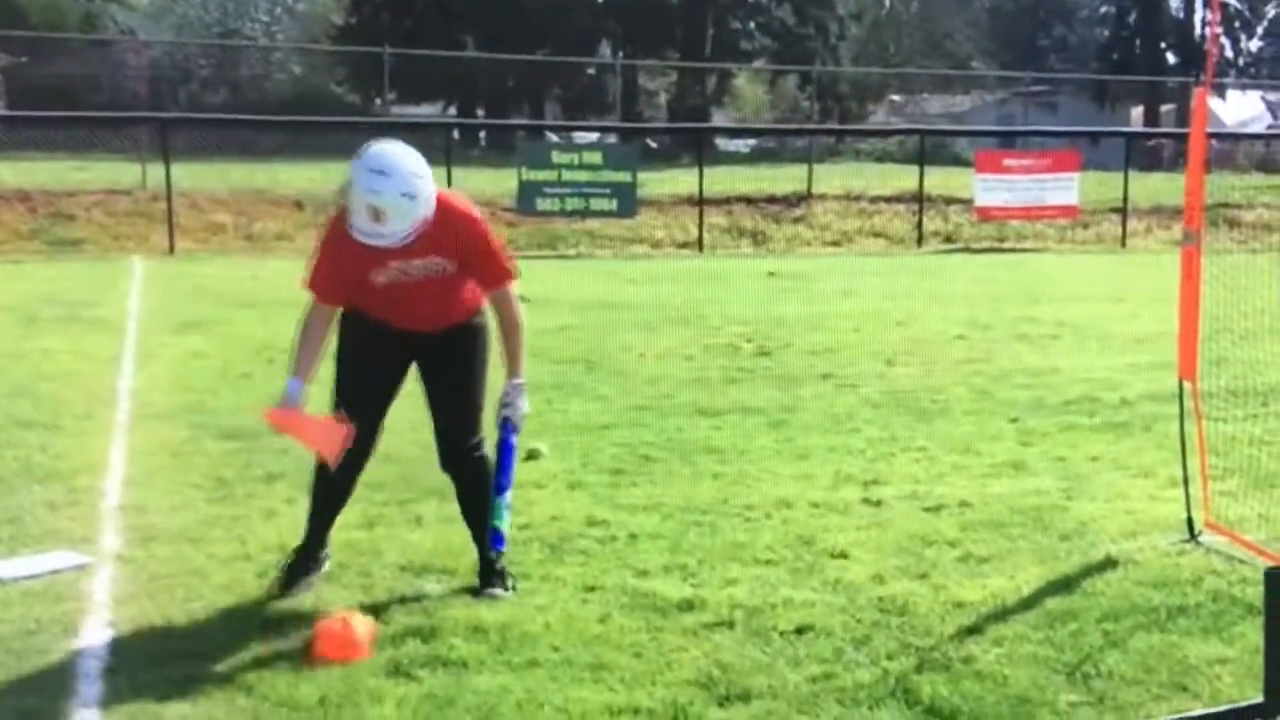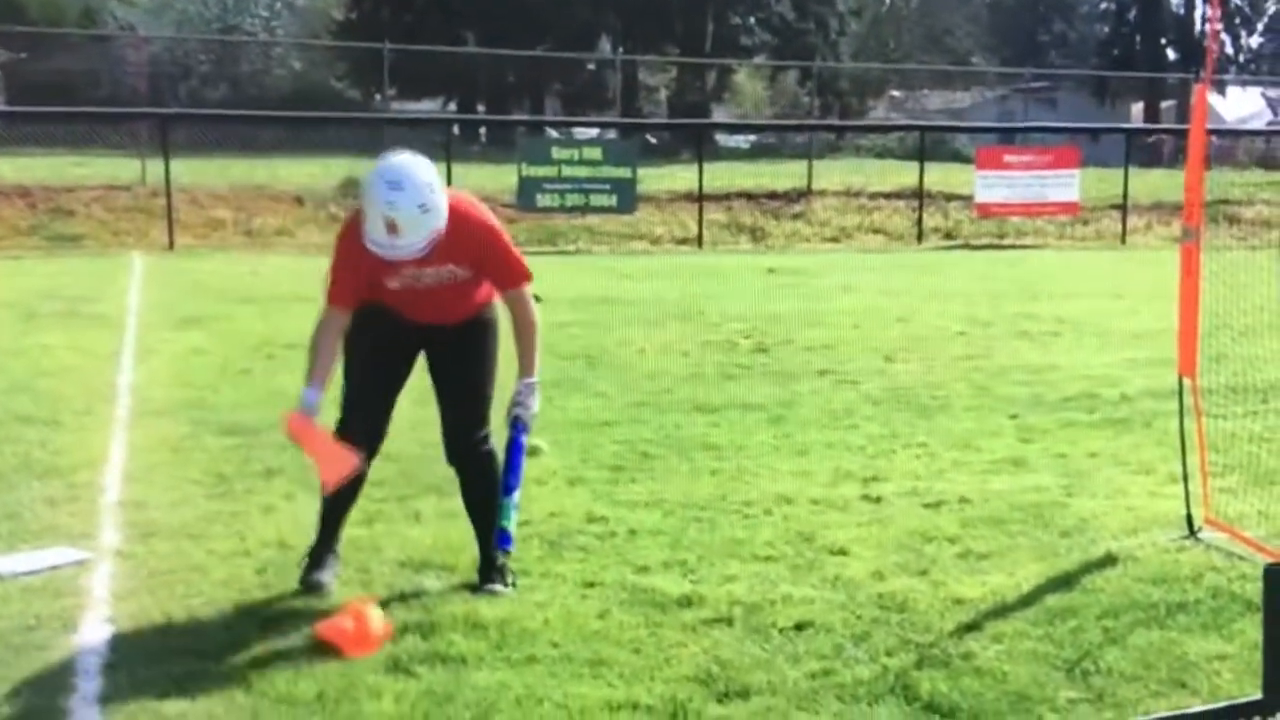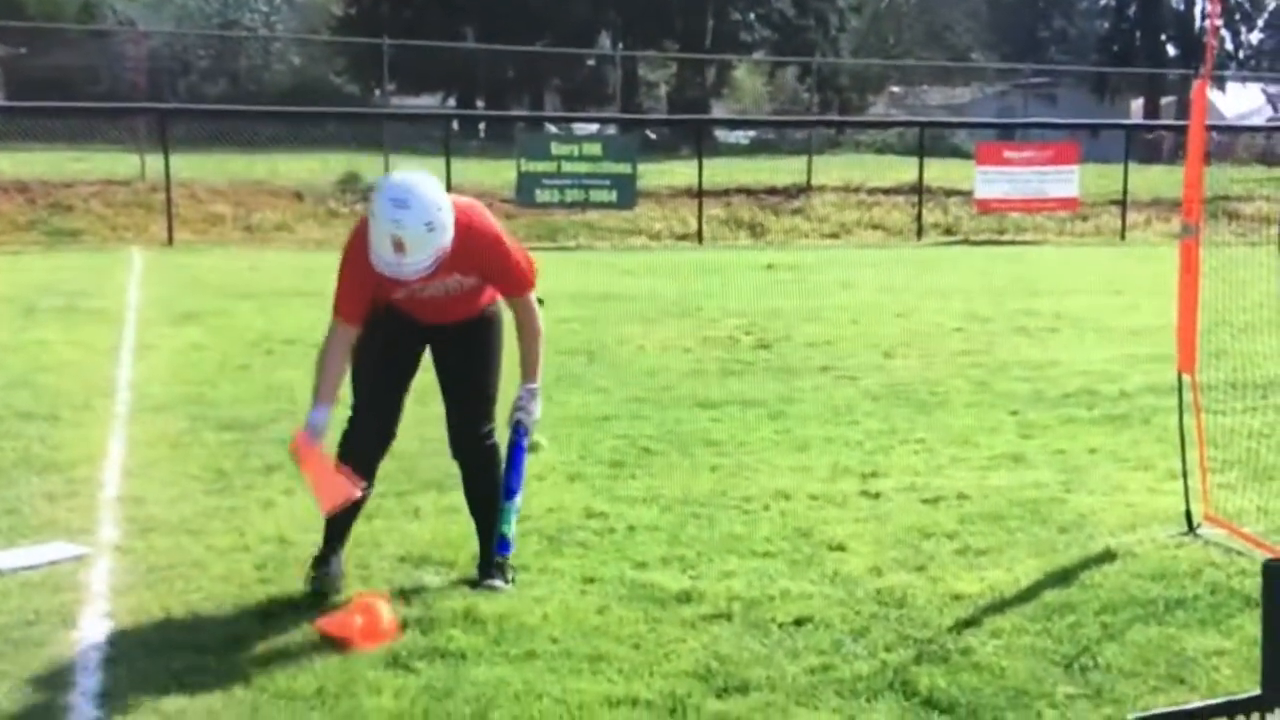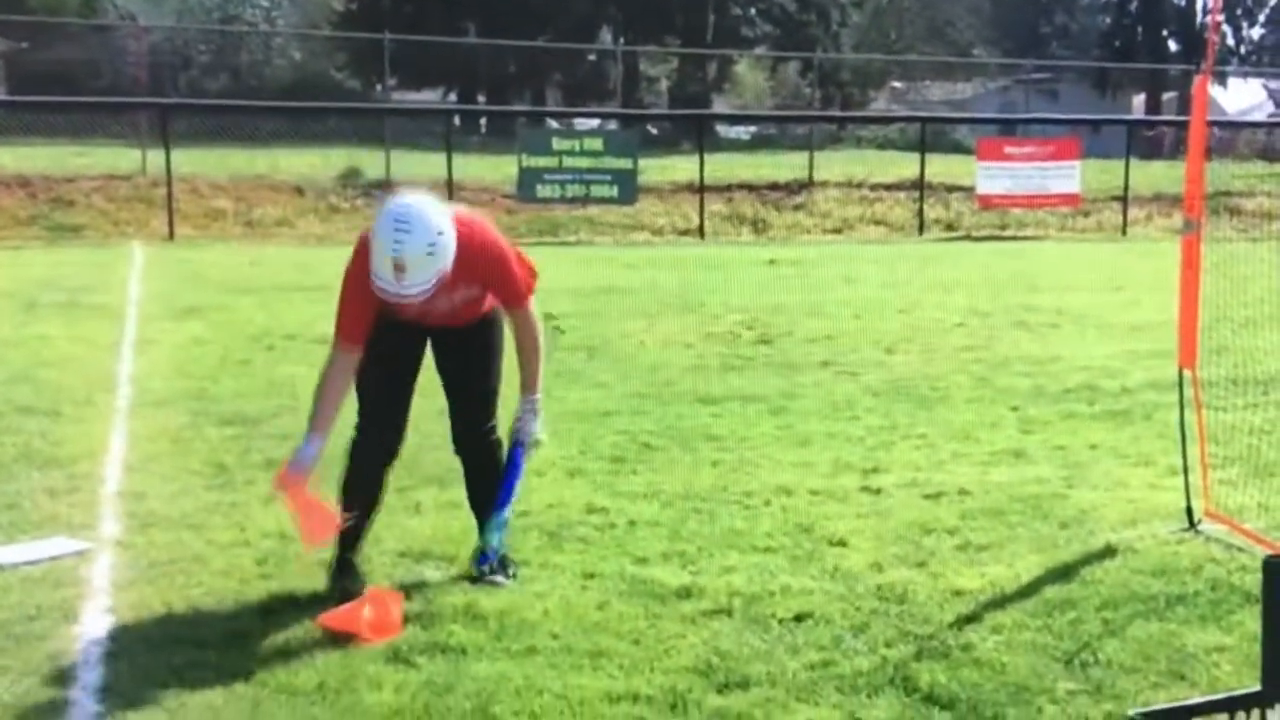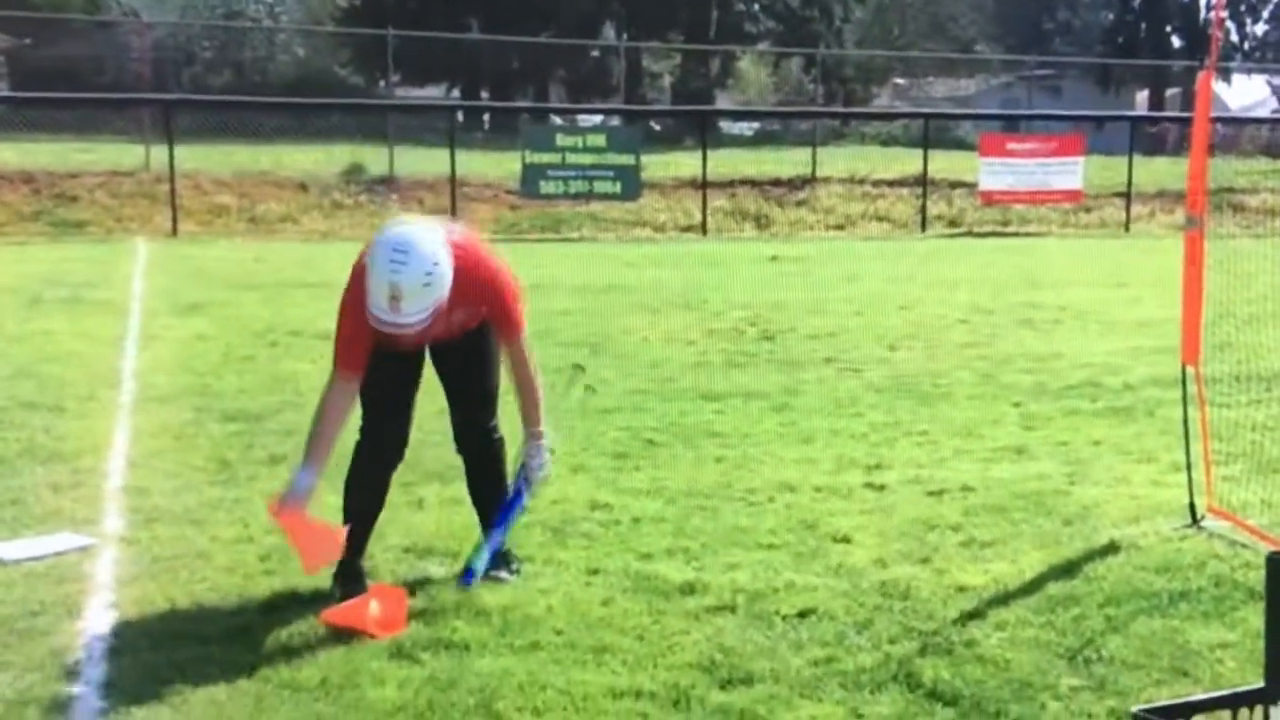
dt=0.1s
person 1, frame 1
left shoulder: (461, 221)
right shoulder: (348, 229)
left elbow: (506, 301)
right elbow: (322, 310)
left wrist: (516, 384)
right wrist: (296, 386)
left hip: (453, 328)
right hip: (373, 325)
left knee: (463, 448)
right knee: (347, 439)
left ankle: (491, 560)
right ankle: (310, 553)
person 1, frame 2
left shoulder: (475, 225)
right shoulder: (361, 233)
left elbow: (520, 301)
right elbow: (336, 316)
left wrist: (528, 382)
right wrist: (313, 394)
left hip: (464, 321)
right hip: (385, 316)
left knee: (469, 441)
right knee: (358, 430)
left ankle: (493, 557)
right ankle: (324, 546)
person 1, frame 3
left shoulder: (481, 233)
right shoulder: (368, 242)
left elbow: (524, 306)
right elbow: (343, 331)
left wrist: (530, 390)
right wrist: (319, 413)
left hip: (469, 317)
right hip: (391, 317)
left knee: (474, 435)
right knee: (369, 428)
left ankle: (494, 554)
right ankle: (331, 549)
person 1, frame 4
left shoulder: (481, 244)
right shoulder: (370, 260)
left elbow: (524, 318)
right elbow: (345, 355)
left wrist: (531, 404)
right wrist: (312, 445)
left hip: (470, 319)
right hip: (392, 318)
left knee: (477, 430)
right knee: (377, 433)
left ankle: (493, 550)
right ankle: (345, 558)
person 1, frame 5
left shoulder: (481, 273)
right shoulder: (369, 289)
left elbow: (518, 355)
right elbow: (343, 387)
left wrist: (535, 439)
right wrist: (307, 475)
left hip: (467, 321)
right hip: (385, 318)
left knee: (478, 431)
right knee: (382, 437)
left ankle: (498, 547)
right ankle: (349, 560)
